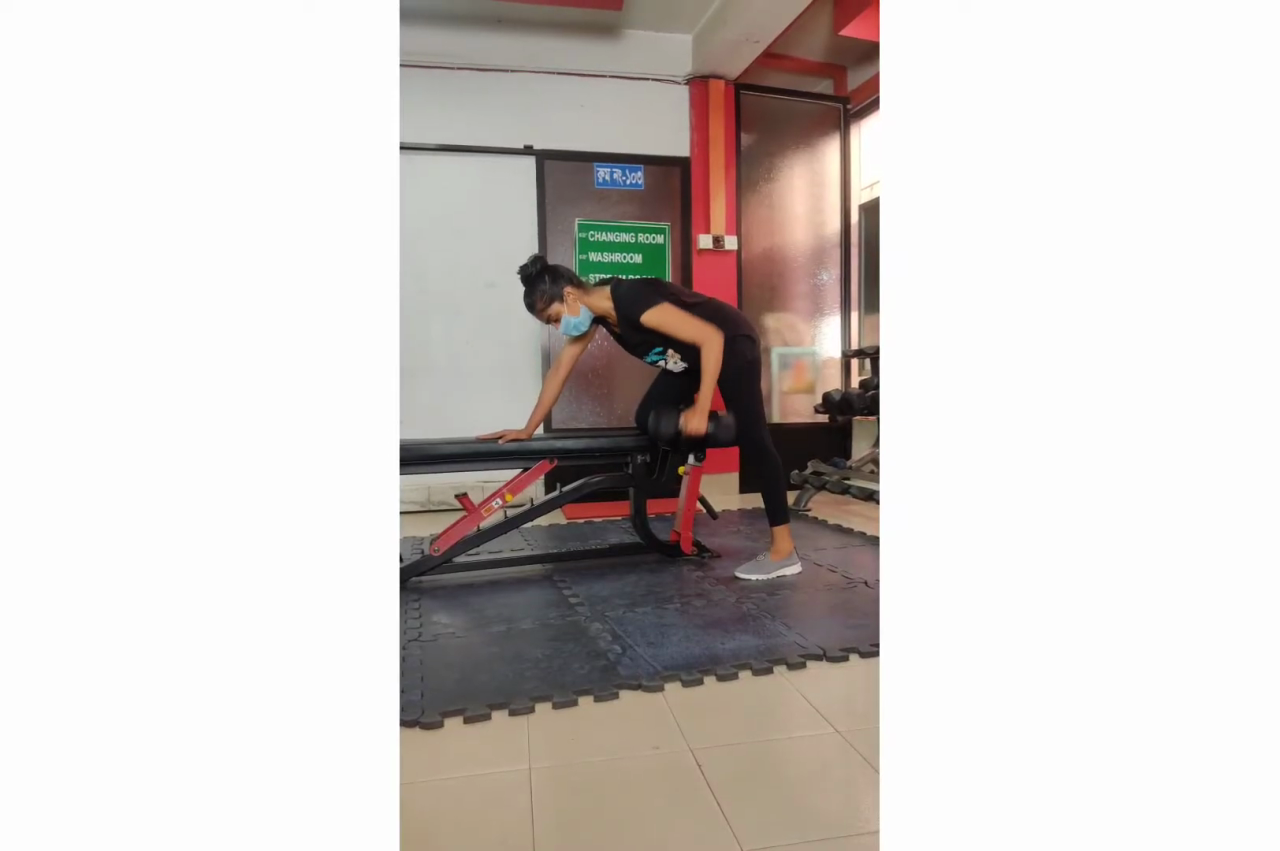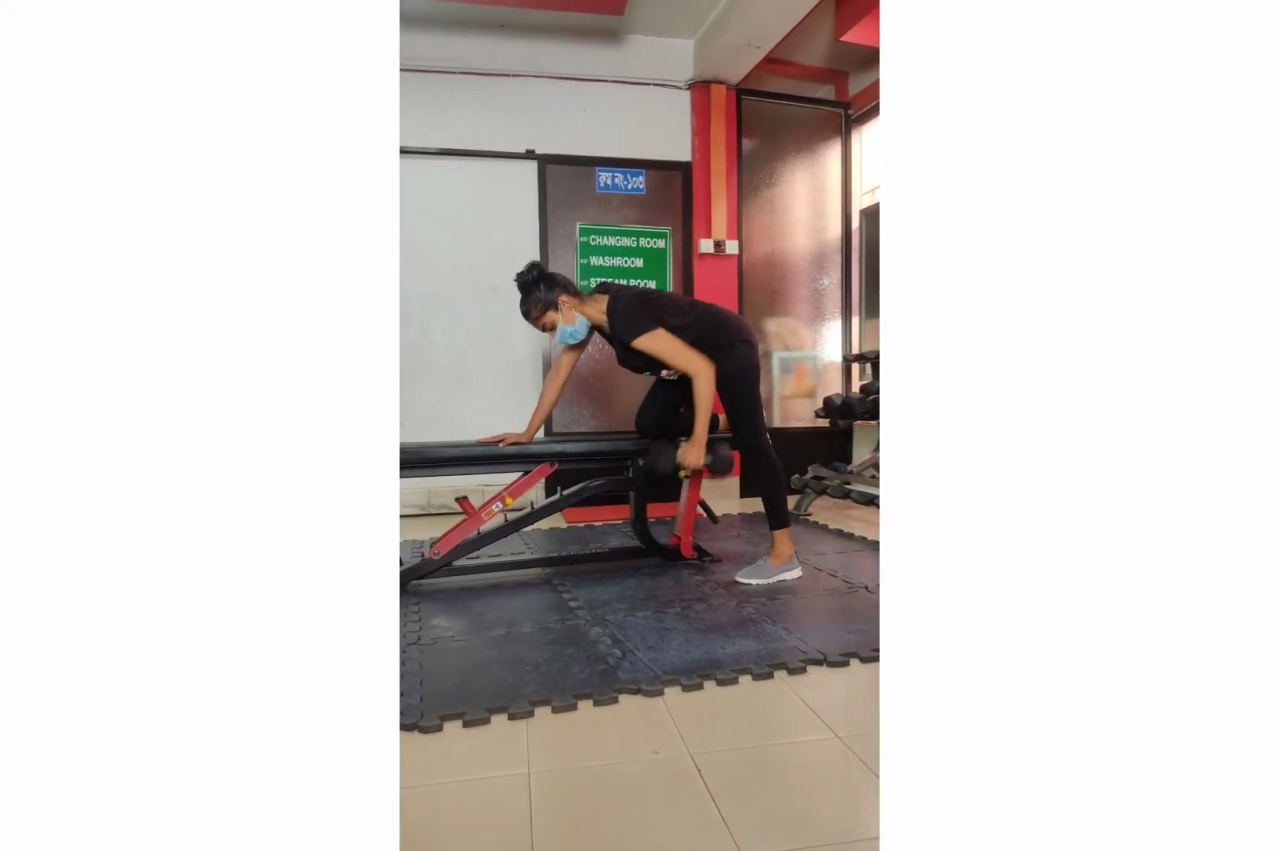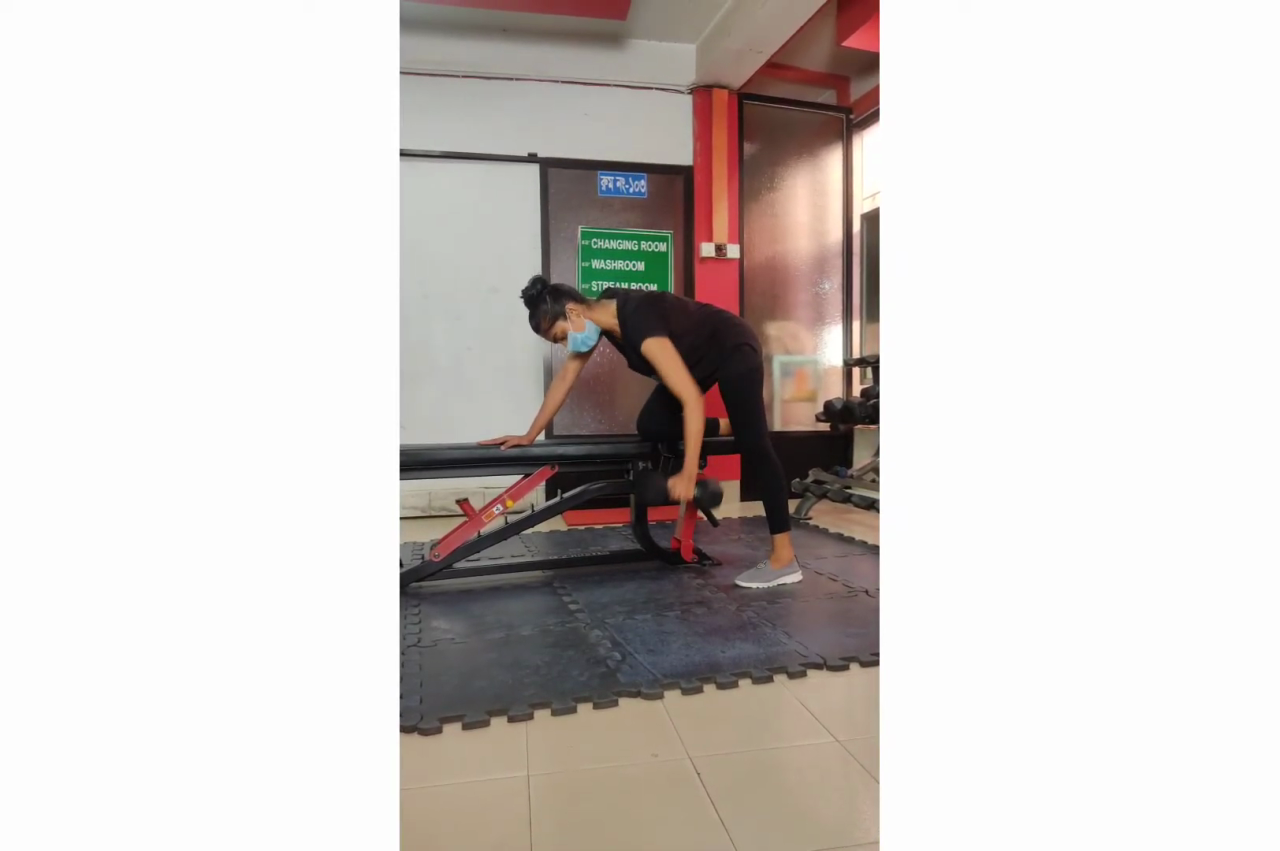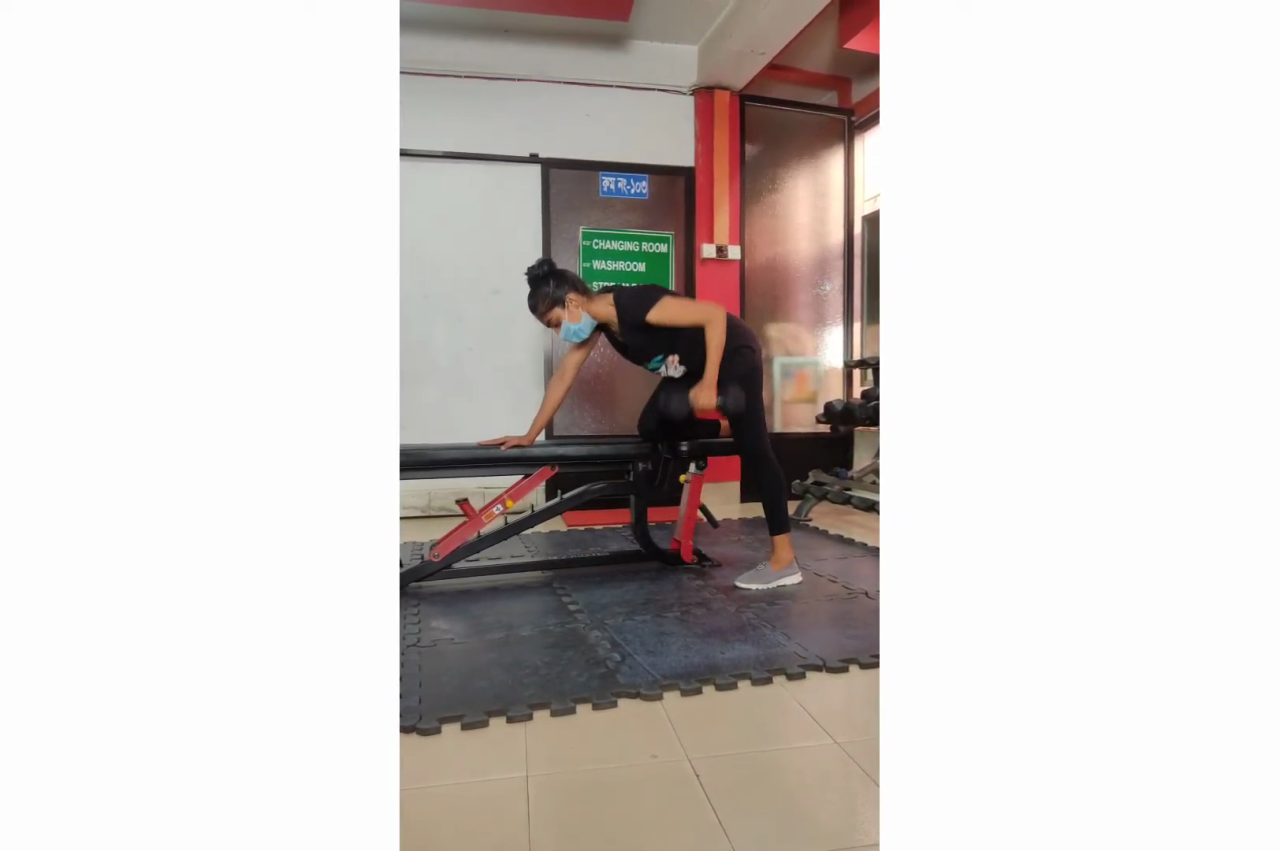
dt=1s
person 1, frame 1
left shoulder: (633, 301)
right shoulder: (593, 306)
left elbow: (713, 338)
right elbow: (561, 368)
left wrist: (701, 409)
right wrist: (528, 429)
left hip: (730, 342)
right hip: (691, 355)
left knee: (753, 441)
right knee: (648, 420)
left ankle: (784, 551)
right ankle: (735, 420)
person 1, frame 2
left shoulder: (627, 318)
right shoulder: (591, 308)
left elbow: (703, 370)
right elbow: (560, 371)
left wrist: (698, 442)
right wrist: (528, 433)
left hip: (729, 346)
right hip: (694, 350)
left knee: (752, 446)
right knee: (650, 425)
left ankle: (784, 555)
right ankle: (733, 422)
person 1, frame 3
left shoulder: (638, 321)
right shoulder: (599, 313)
left elbow: (691, 398)
right elbow: (566, 376)
left wrist: (688, 475)
right wrist: (530, 436)
left hip: (733, 350)
right hip: (697, 358)
left knee: (754, 448)
right knee: (651, 426)
left ankle: (784, 558)
right ankle: (733, 428)
person 1, frame 4
left shoulder: (634, 306)
right shoulder: (597, 313)
left elbow: (714, 315)
right elbow: (564, 375)
left wrist: (709, 384)
right wrist: (530, 436)
left hip: (731, 350)
right hip: (691, 359)
left knee: (753, 450)
right knee: (652, 428)
left ankle: (784, 559)
right ankle: (736, 426)
